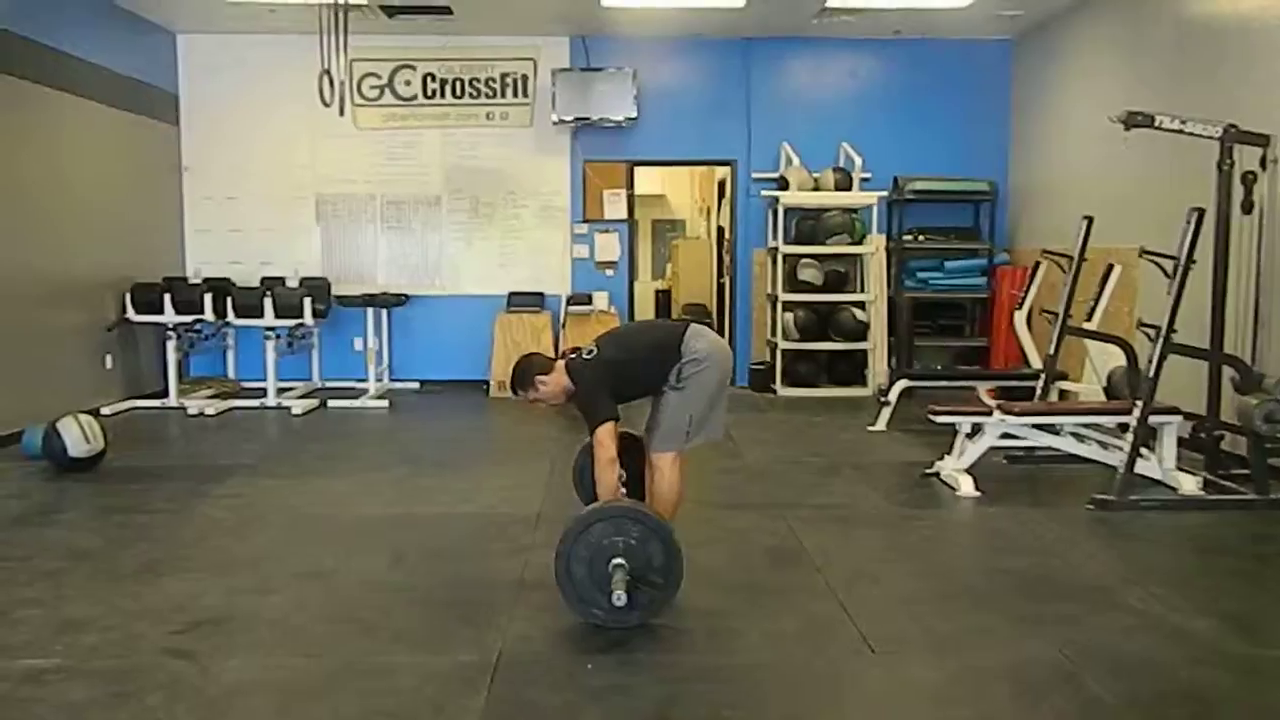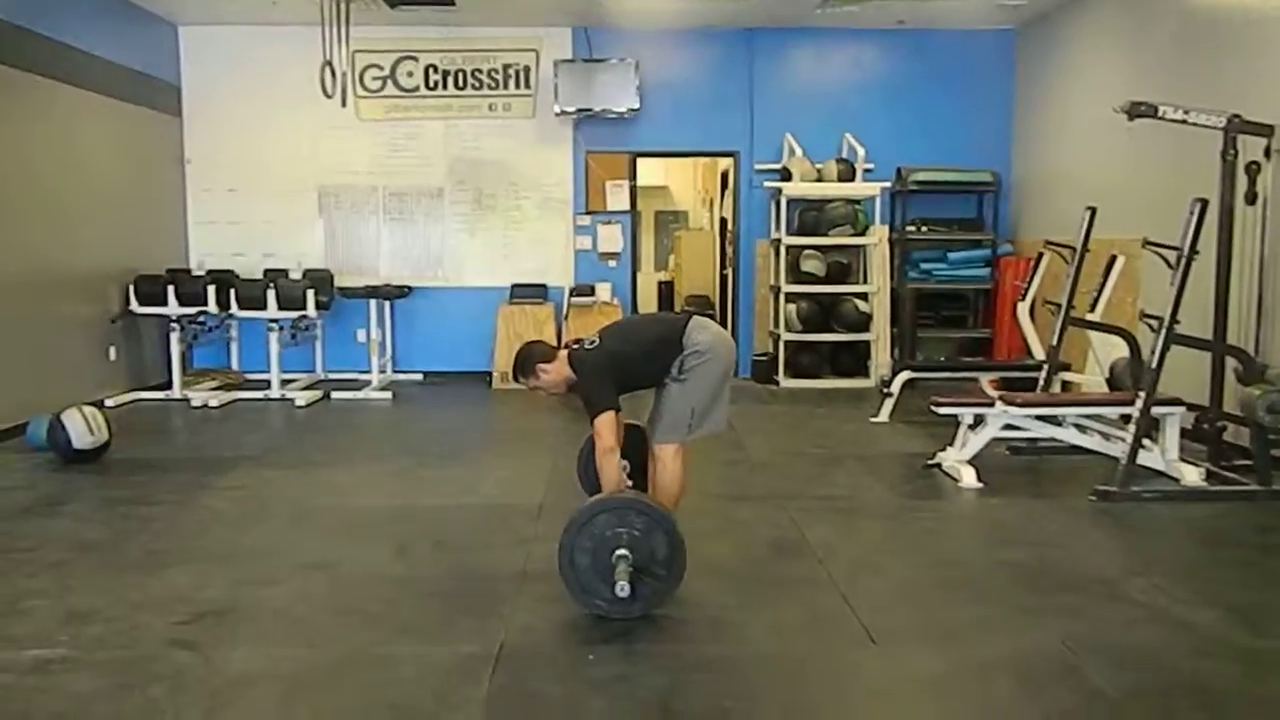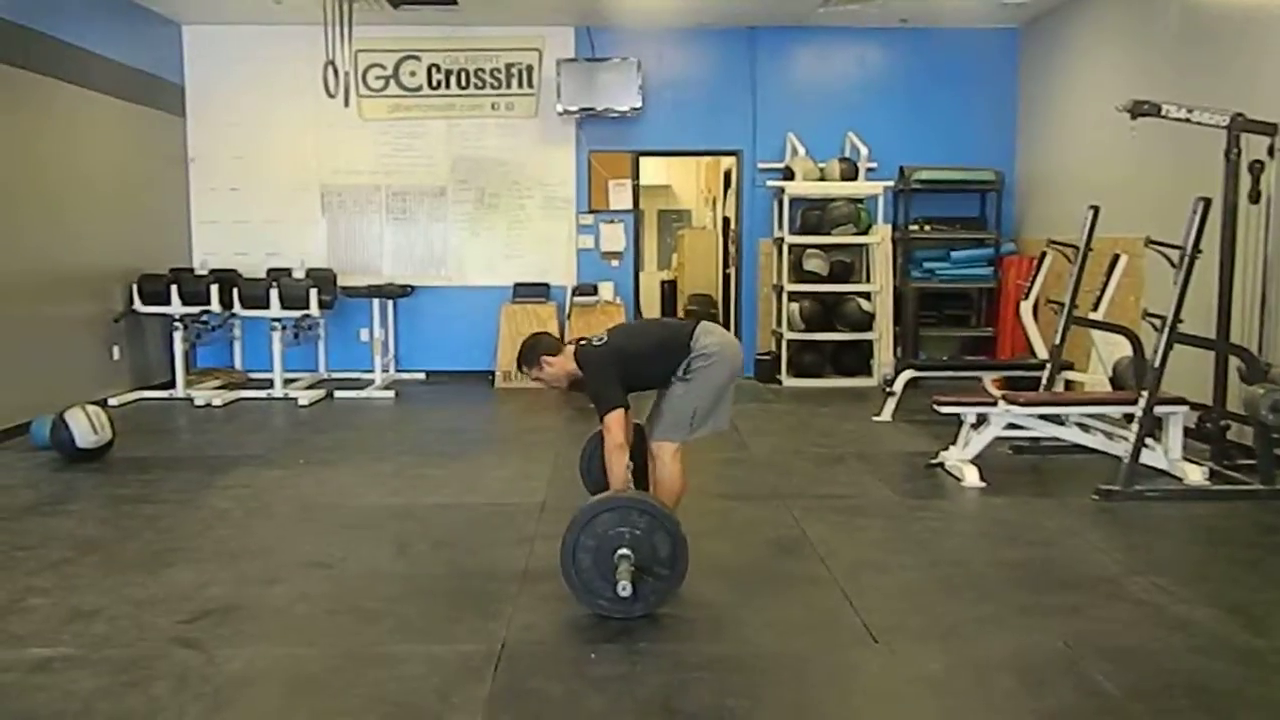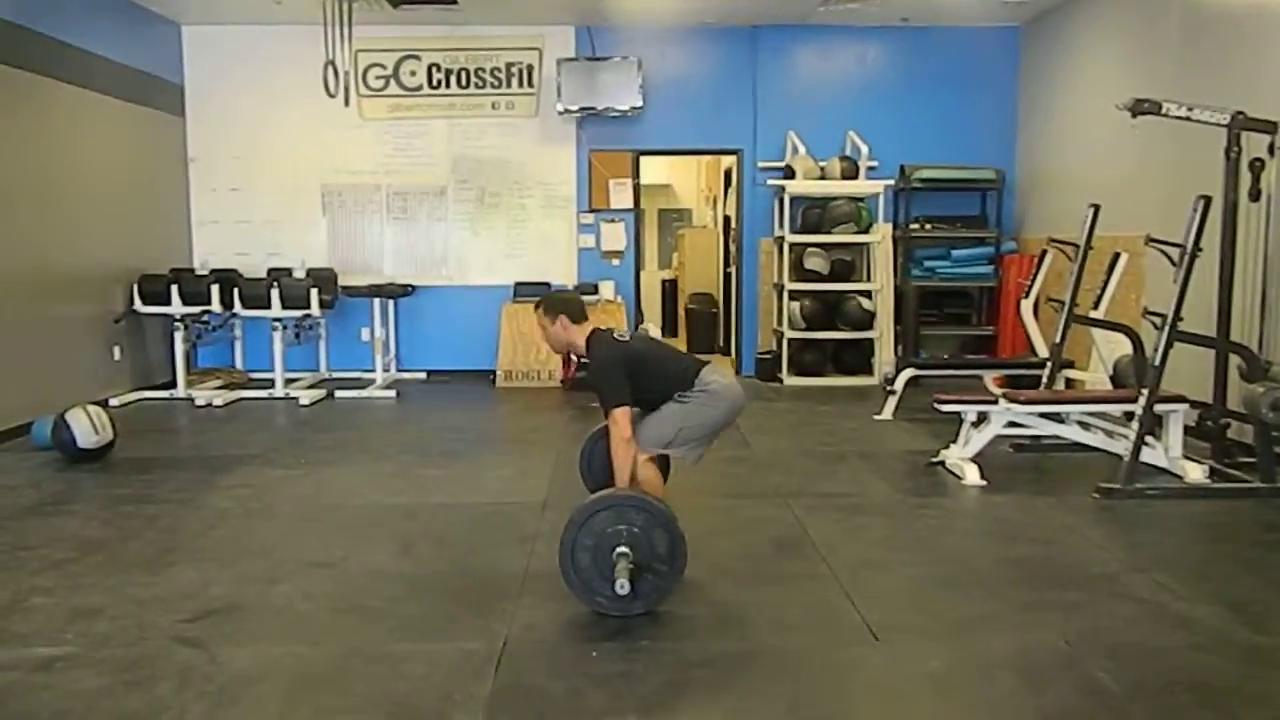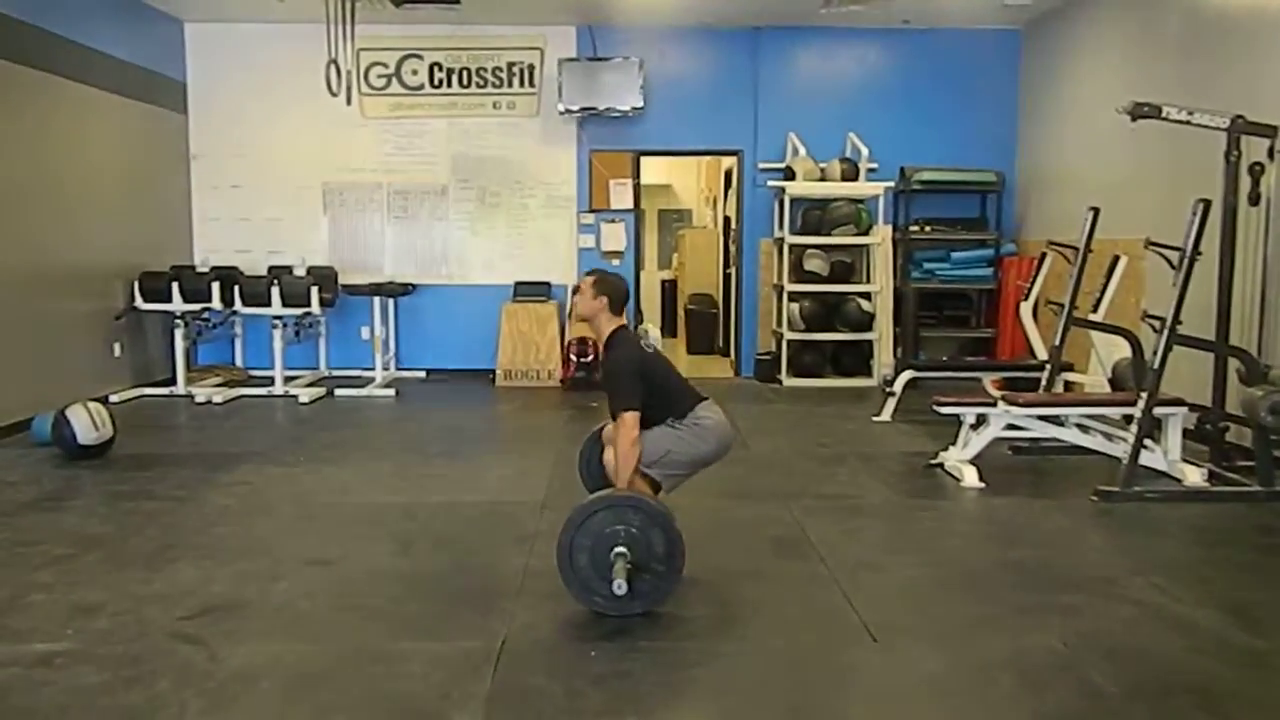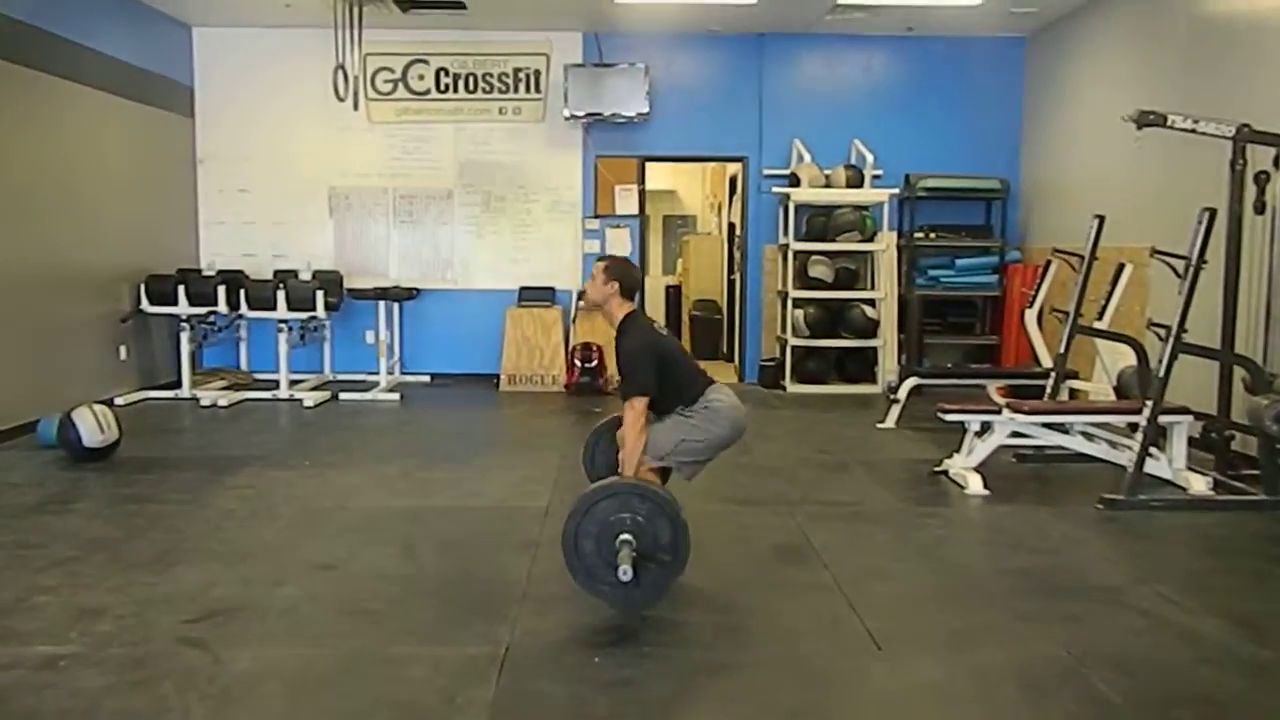
dt=0.3s
person 1, frame 1
left shoulder: (588, 382)
right shoulder: (582, 367)
left elbow: (606, 456)
right elbow: (607, 426)
right wrist: (612, 485)
left hip: (699, 355)
right hip: (698, 347)
left knee: (663, 453)
right knee: (656, 446)
person 1, frame 2
left shoulder: (590, 373)
right shoulder: (586, 358)
left elbow: (606, 445)
right elbow: (611, 417)
right wrist: (616, 473)
left hip: (701, 348)
right hip: (702, 340)
left knee: (666, 445)
right knee: (659, 439)
person 1, frame 3
left shoulder: (596, 368)
right shoulder: (594, 354)
left elbow: (616, 442)
right elbow: (621, 415)
right wrist: (622, 475)
left hip: (711, 352)
right hip: (707, 346)
left knee: (664, 444)
right knee: (659, 437)
person 1, frame 4
left shoulder: (603, 360)
right shoulder: (606, 343)
left elbow: (622, 434)
left hip: (713, 392)
right hip: (712, 385)
left knee: (638, 453)
right knee: (642, 437)
person 1, frame 5
left shoulder: (621, 356)
right shoulder: (624, 344)
left elbow: (629, 433)
left hip: (702, 430)
right hip: (698, 421)
left knee: (616, 459)
right knee: (610, 435)
person 1, frame 6
left shoulder: (635, 342)
right shoulder: (637, 330)
left elbow: (636, 417)
right wrist: (628, 436)
left hip: (715, 413)
right hip: (709, 407)
left knee: (636, 460)
right knee: (626, 440)
